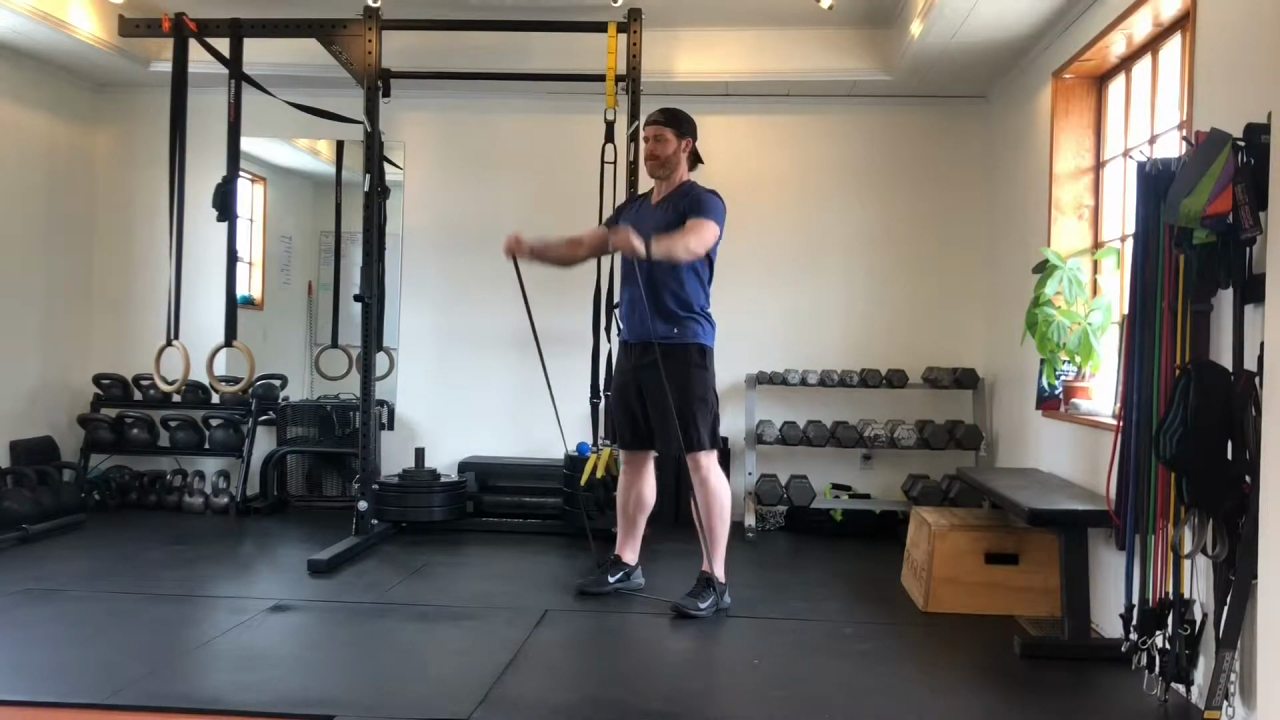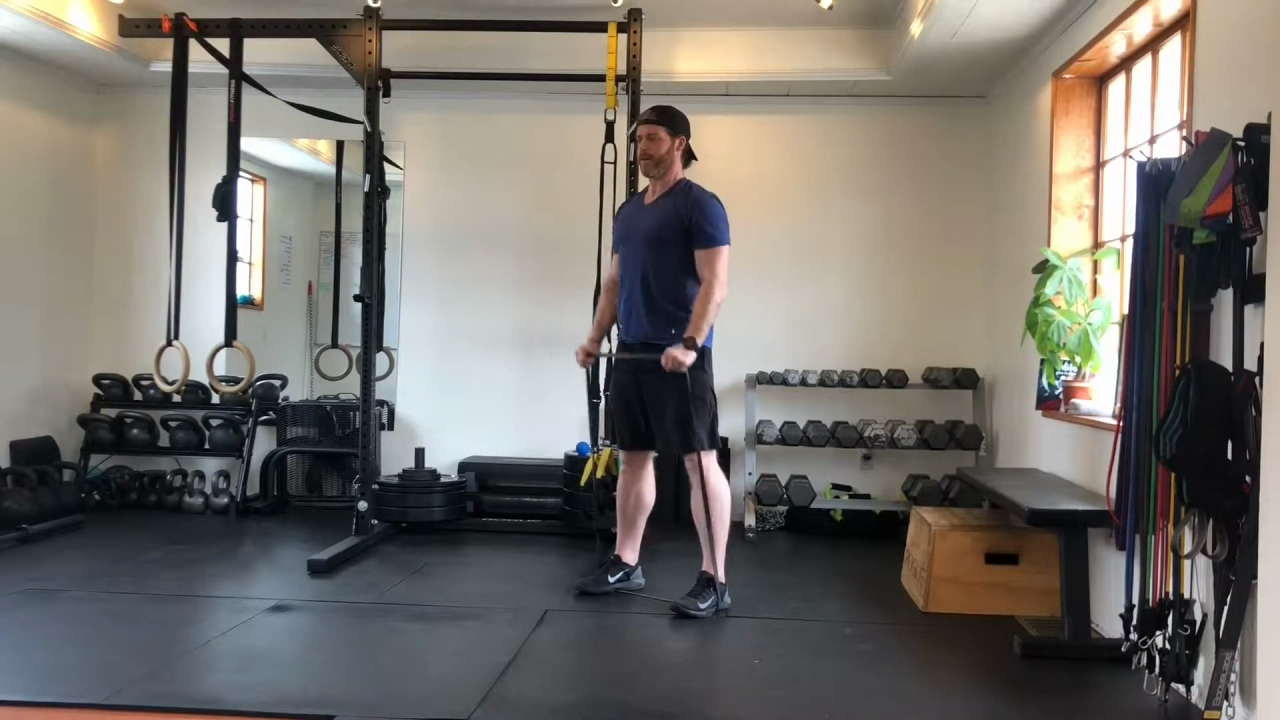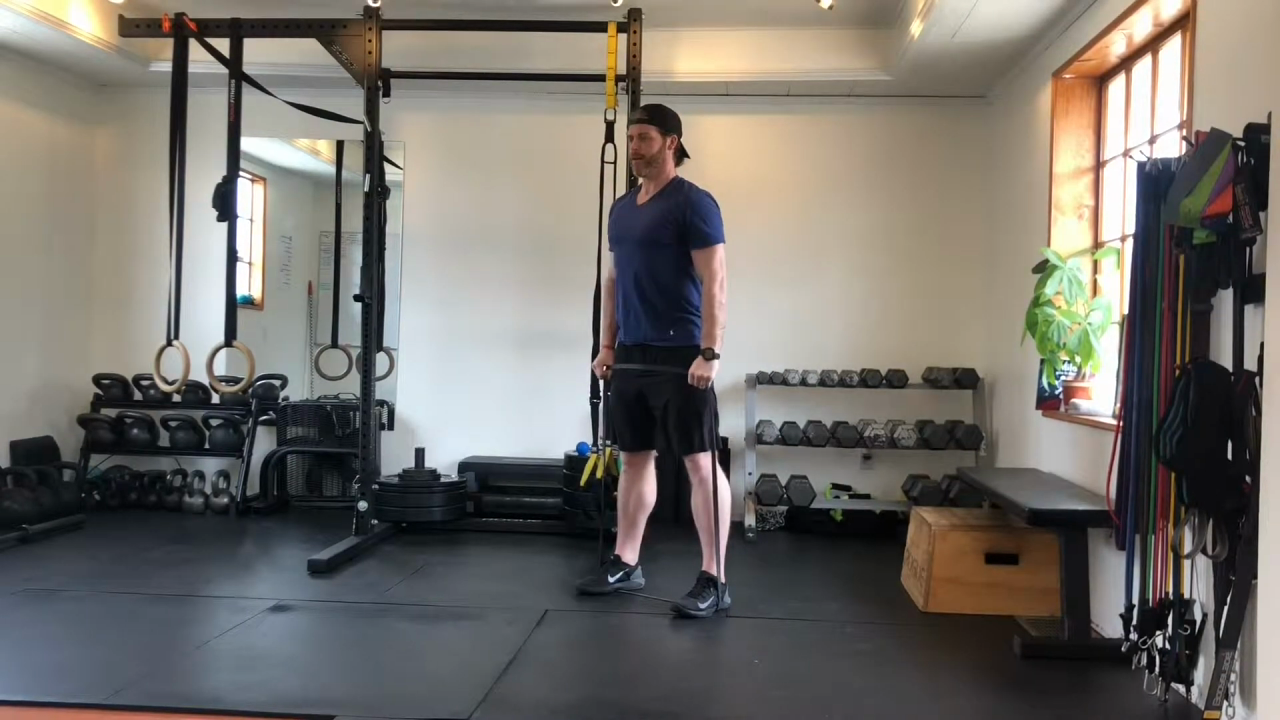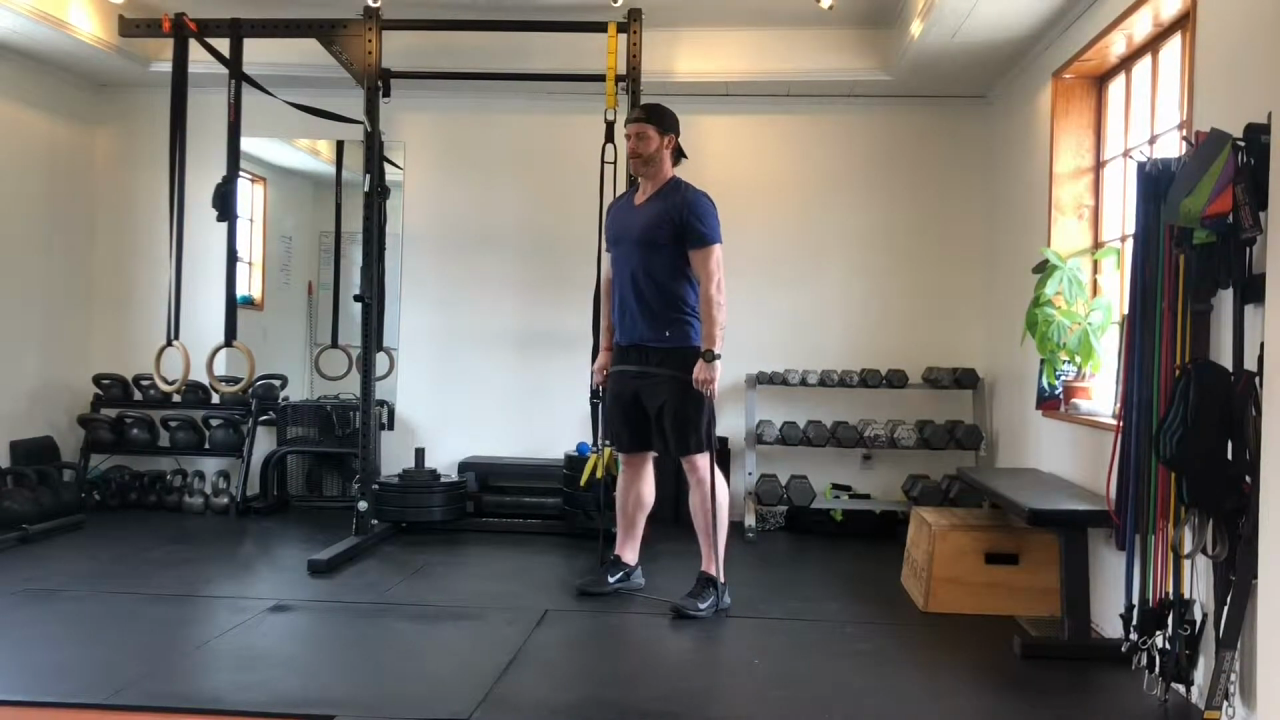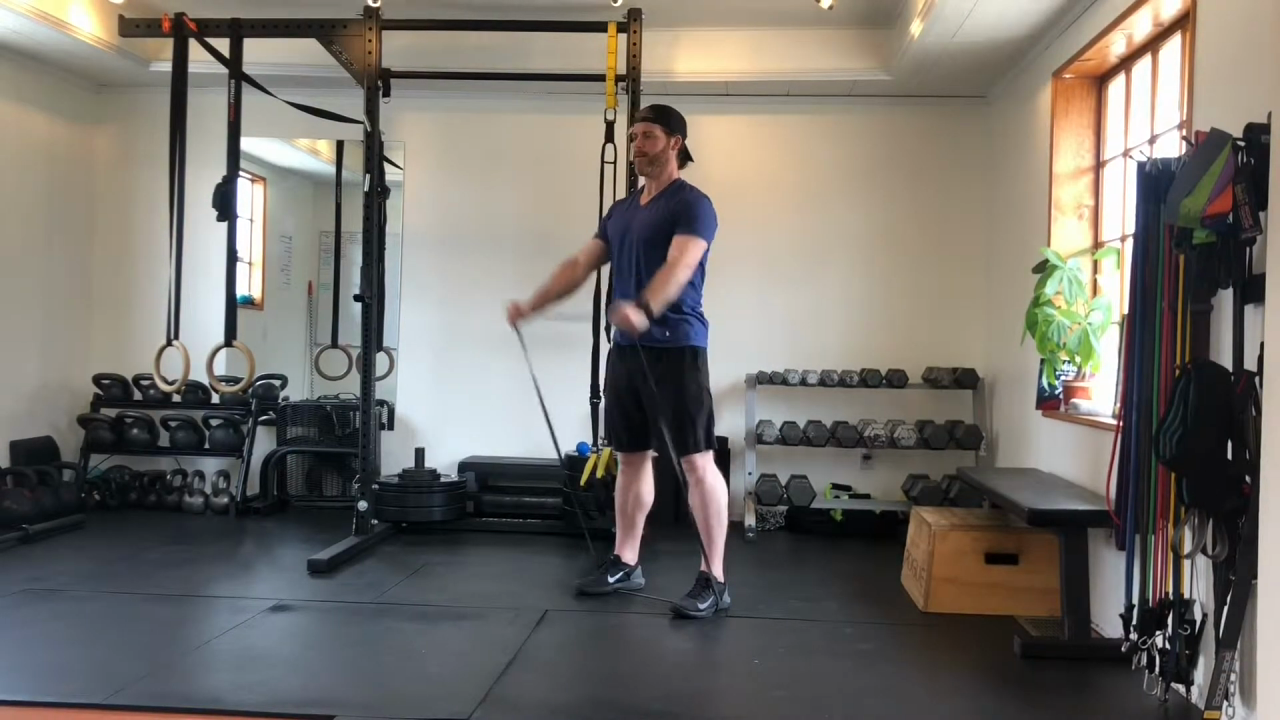
dt=0.4s
person 1, frame 1
left shoulder: (704, 201)
right shoulder: (633, 209)
left elbow: (693, 243)
right elbow: (579, 248)
left wrist: (645, 246)
right wrist: (531, 248)
left hip: (683, 347)
right hip: (633, 347)
left knee: (701, 460)
right knee: (633, 457)
left ankle: (714, 579)
right ankle: (625, 563)
person 1, frame 2
left shoulder: (700, 205)
right shoulder: (629, 210)
left elbow: (714, 281)
left wrist: (690, 343)
right wrist: (594, 338)
left hip: (679, 356)
right hip: (633, 352)
left knee: (699, 461)
right knee: (633, 458)
left ankle: (714, 579)
right ankle: (625, 563)
person 1, frame 3
left shoulder: (693, 203)
right shoulder: (622, 208)
left elbow: (713, 282)
left wrist: (709, 353)
right wrist: (607, 345)
left hip: (679, 353)
right hip: (632, 353)
left knee: (699, 462)
right knee: (634, 458)
left ankle: (713, 579)
right ankle: (626, 562)
person 1, frame 4
left shoulder: (690, 204)
right shoulder: (619, 208)
left elbow: (711, 284)
left wrist: (710, 354)
right wrist: (606, 348)
left hip: (676, 354)
right hip: (629, 353)
left knee: (697, 463)
right knee: (632, 459)
left ankle: (713, 580)
right ankle: (625, 563)
person 1, frame 5
left shoulder: (692, 204)
right shoulder: (622, 210)
left elbow: (679, 267)
right elbow: (581, 264)
left wrist: (642, 309)
right wrist: (534, 304)
left hip: (673, 349)
right hip: (624, 350)
left knee: (696, 460)
right knee: (632, 456)
left ankle: (713, 579)
right ankle: (624, 562)
